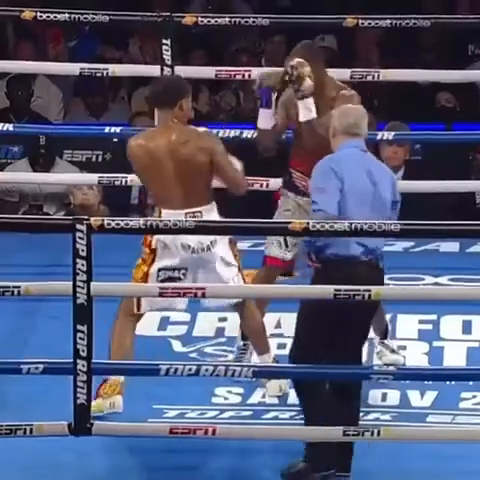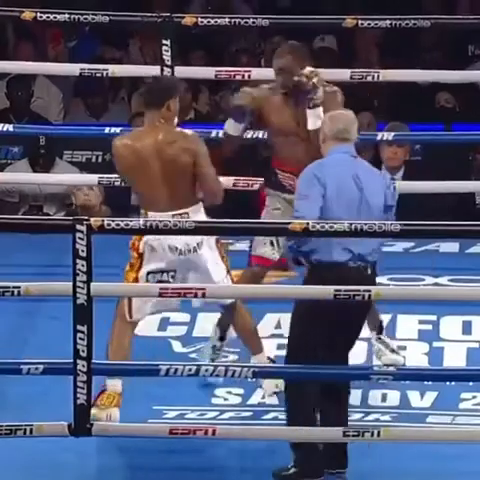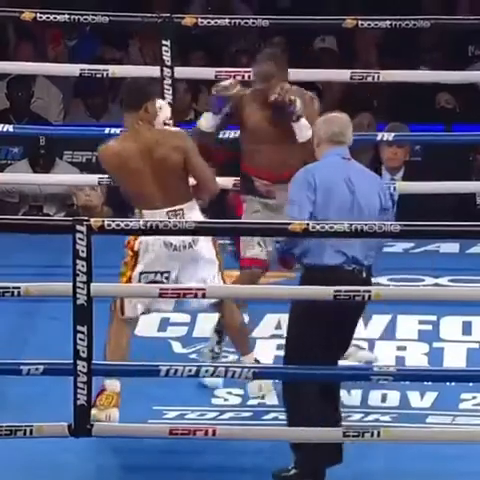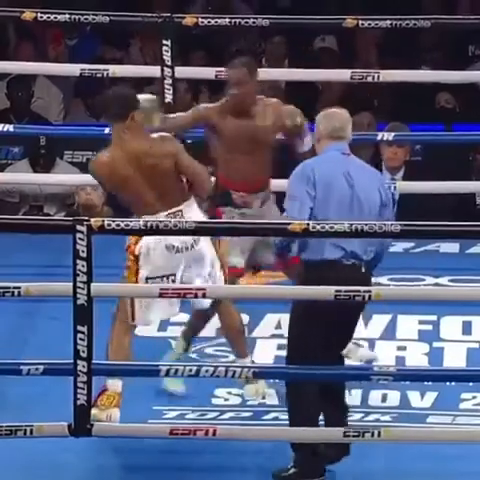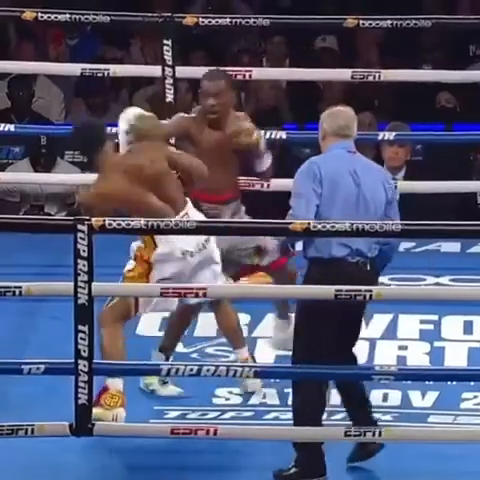
dt=0.1s
person 1, frame 1
left shoulder: (331, 164)
right shoulder: (385, 173)
left elbow: (324, 216)
right elbow: (389, 224)
left wrist: (312, 248)
left hip: (337, 272)
right hip: (371, 273)
left knee: (307, 360)
right knee: (346, 364)
person 1, frame 2
left shoulder: (317, 172)
right shoulder: (379, 178)
left elbow: (303, 225)
left wrist: (294, 252)
left hip: (327, 279)
right hip: (364, 281)
left knee: (301, 369)
right knee: (335, 366)
person 1, frame 3
left shoulder: (309, 175)
right shoulder: (374, 181)
right elbow: (383, 236)
left wrist: (284, 254)
left hip: (321, 281)
right hip: (358, 282)
left knee: (300, 370)
right knee: (328, 364)
right ankle: (329, 449)
person 1, frame 4
left shoulder: (309, 170)
right shoulder: (374, 176)
left elbow: (295, 223)
right elbow: (385, 238)
left wrist: (281, 246)
left hip: (321, 276)
right hip: (358, 277)
left knee: (304, 366)
right knee: (330, 356)
person 1, frame 5
left shoulder: (315, 168)
right shoulder: (379, 174)
left elbow: (300, 221)
right elbow: (392, 236)
left wrist: (283, 243)
left hip: (326, 274)
right hip: (363, 275)
left knee: (309, 364)
right knee: (342, 355)
right ankle: (365, 430)
person 2, frame 1
left shoulder: (136, 146)
right shoulder: (205, 141)
right elbow: (239, 186)
right wrist: (231, 169)
left hip: (167, 234)
right hip: (207, 229)
left knee: (129, 312)
right knee: (244, 301)
left ankle: (113, 387)
person 2, frame 2
left shoulder: (122, 147)
right shoulder: (189, 142)
right elbow: (215, 196)
left hip: (155, 237)
right hip: (195, 230)
left knee: (125, 317)
right knee: (234, 303)
left ankle: (111, 395)
person 2, frame 3
left shoulder: (109, 152)
right shoulder: (178, 139)
right elbow: (210, 189)
left hip: (151, 235)
right hip: (191, 226)
left knee: (121, 317)
right knee: (224, 302)
left ankle: (110, 396)
person 2, frame 4
left shoulder: (100, 165)
right shoulder: (164, 144)
right elbow: (202, 183)
left hip: (153, 243)
left knee: (123, 321)
right knee: (221, 305)
left ankle: (110, 399)
right ankle: (252, 375)
person 2, frame 5
left shoulder: (93, 196)
right shoulder: (150, 150)
right elbow: (200, 172)
left hip: (165, 244)
left knee: (112, 317)
right knee: (217, 299)
left ankle: (113, 397)
right ankle: (247, 367)
person 3, frame 1
left shoulder: (345, 99)
right shoulder: (288, 96)
left elbow: (324, 142)
right elbow: (265, 146)
left wrist: (305, 97)
right wrist: (266, 98)
right hip: (296, 193)
right knee: (271, 268)
left ankle: (382, 339)
right ankle: (245, 343)
person 3, frame 2
left shoulder: (331, 96)
right shoulder: (264, 97)
right elbow: (228, 148)
left wrist: (314, 102)
right wrist: (240, 115)
right hip: (280, 193)
right knee: (258, 267)
left ankle: (378, 335)
person 3, frame 3
left shoulder: (306, 101)
right shoulder: (242, 100)
left elbow: (315, 155)
right elbow: (199, 139)
left wrist: (296, 113)
right wrist: (218, 105)
right hip: (256, 197)
right knee: (251, 272)
right ankle: (216, 338)
person 3, frame 4
left shoulder: (277, 111)
right shoulder: (212, 113)
left elbow: (310, 153)
right elbow: (174, 123)
left wrist: (301, 130)
left hip: (263, 204)
right hip: (228, 207)
person 3, frame 5
left shoulder: (242, 124)
right shoulder: (187, 122)
left elbow: (266, 173)
left wrist: (258, 148)
left hip: (233, 212)
right hip: (199, 216)
left knee: (283, 266)
left ankle: (284, 326)
